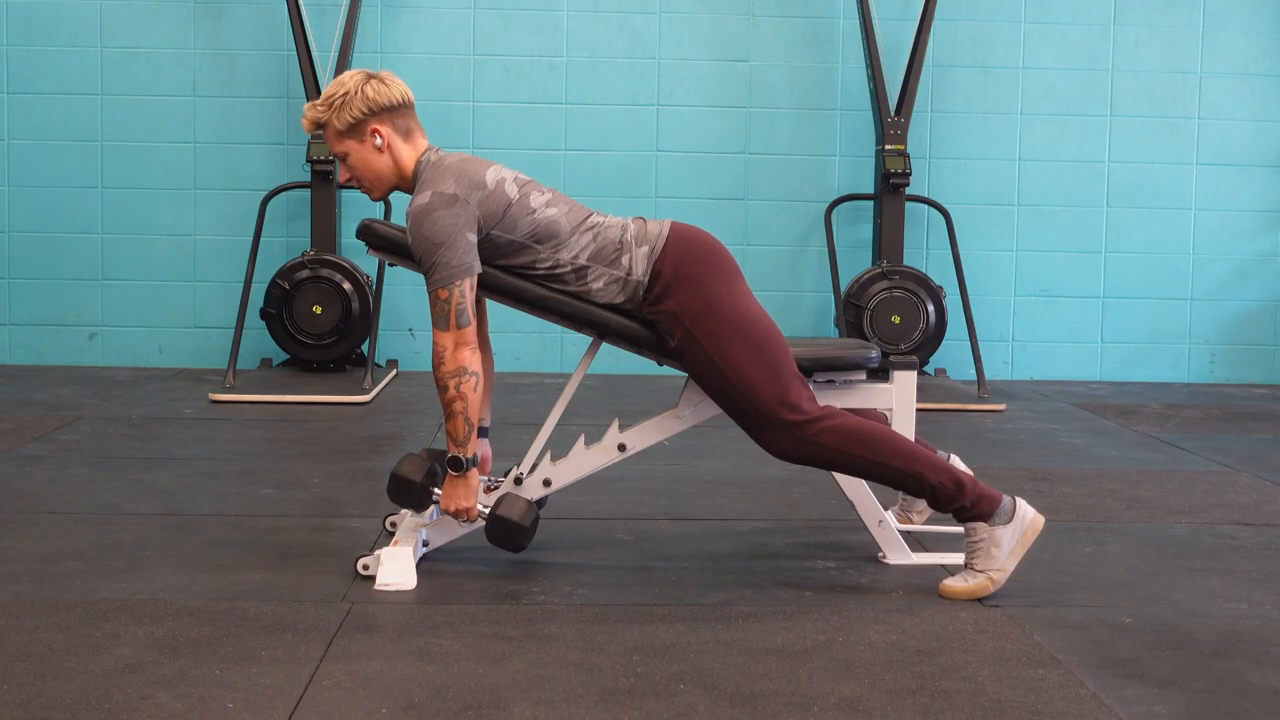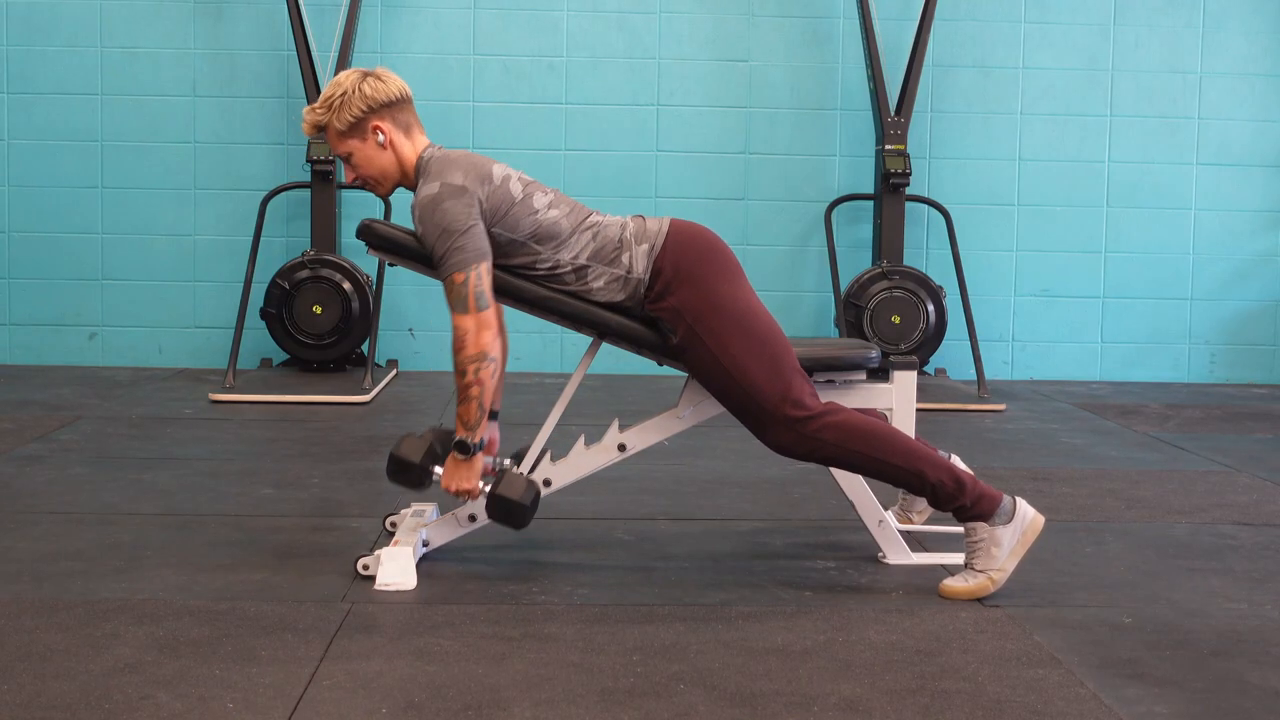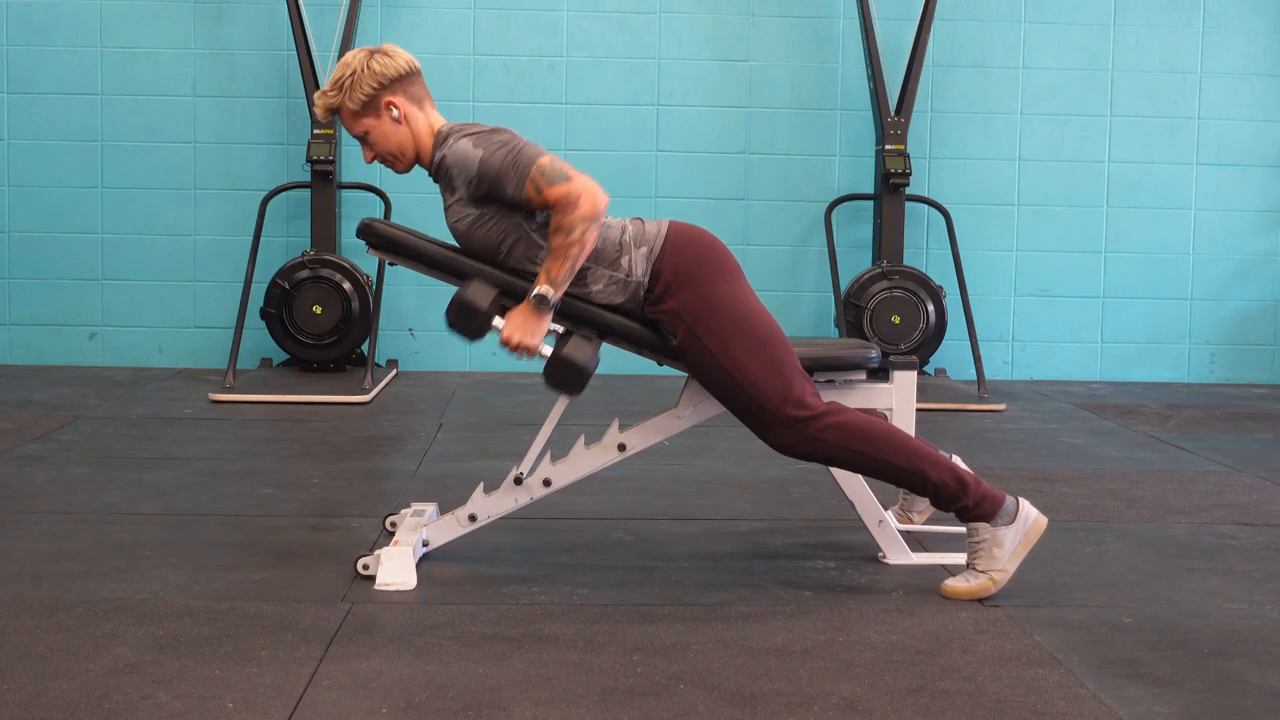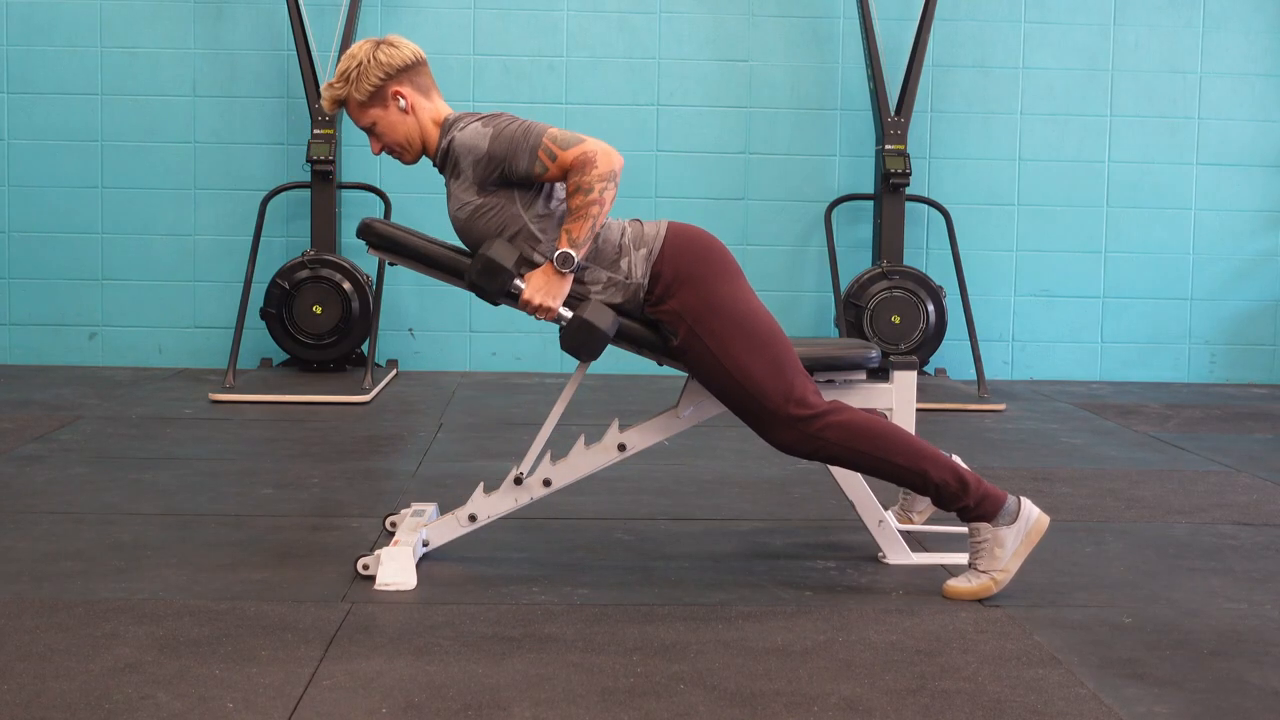
dt=0.4s
person 1, frame 1
left shoulder: (433, 207)
right shoulder: (450, 179)
left elbow: (455, 352)
right elbow: (474, 330)
left wrist: (460, 467)
right wrist: (479, 436)
left hip: (675, 275)
right hip: (670, 262)
left knee: (789, 422)
right knee: (780, 409)
left ankle: (994, 512)
right ankle: (926, 462)
person 1, frame 2
left shoulder: (439, 197)
right shoulder: (451, 175)
left elbow: (479, 336)
right elbow: (487, 320)
left wrist: (467, 449)
right wrist: (479, 422)
left hip: (675, 271)
right hip: (669, 263)
left knee: (793, 417)
right knee: (783, 409)
left ankle: (994, 511)
right ankle: (929, 467)
person 1, frame 3
left shoulder: (471, 152)
right shoulder: (457, 165)
left elbow: (585, 199)
left wrist: (539, 305)
right wrist: (536, 307)
left hip: (673, 271)
right hip: (665, 271)
left knee: (795, 416)
right knee: (785, 410)
left ankle: (997, 512)
right ankle: (929, 468)
person 1, frame 4
left shoulder: (478, 137)
right shoulder: (461, 157)
left elbow: (600, 160)
left wrist: (559, 268)
left hip: (672, 274)
right hip: (664, 273)
left knee: (796, 417)
right knee: (787, 408)
left ankle: (998, 512)
right ankle: (929, 473)
